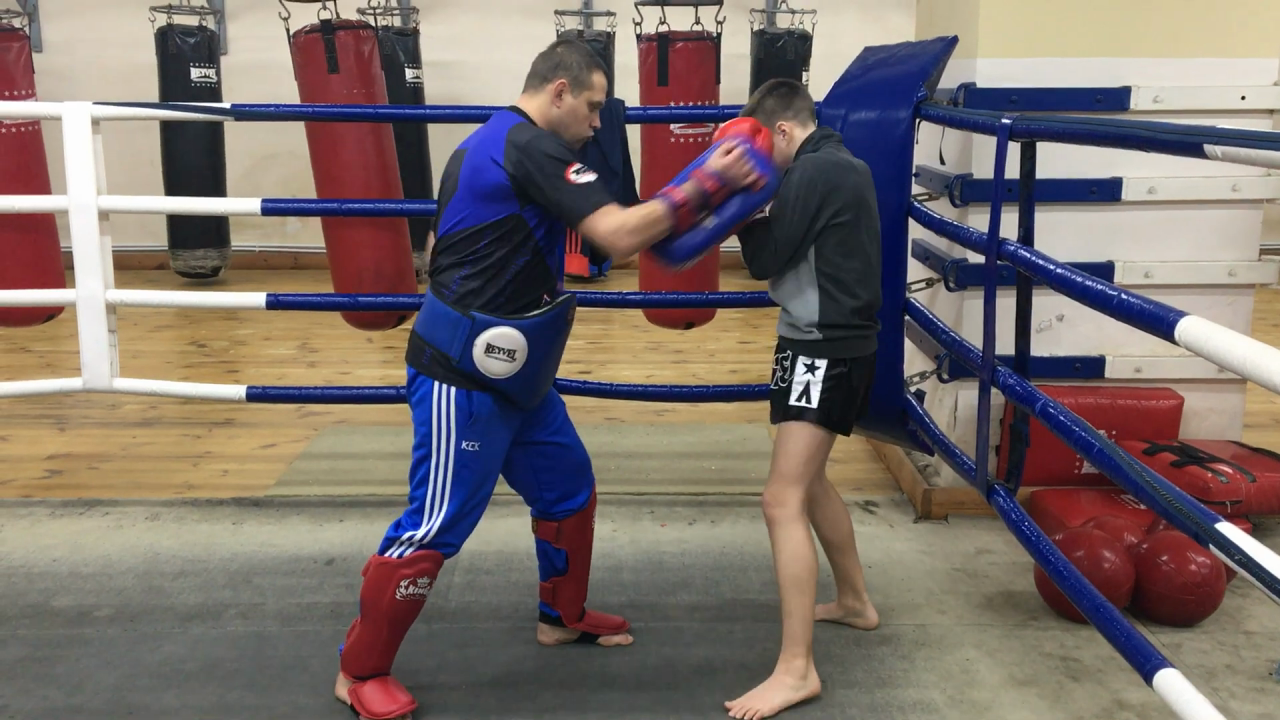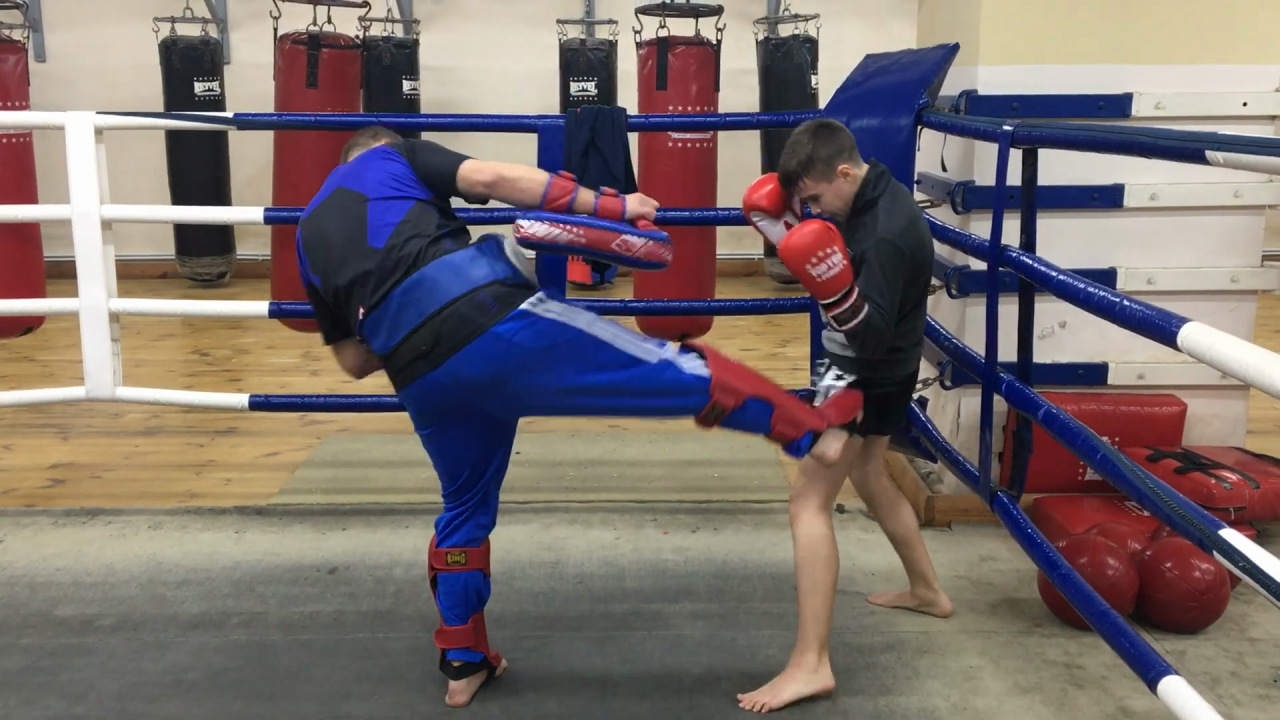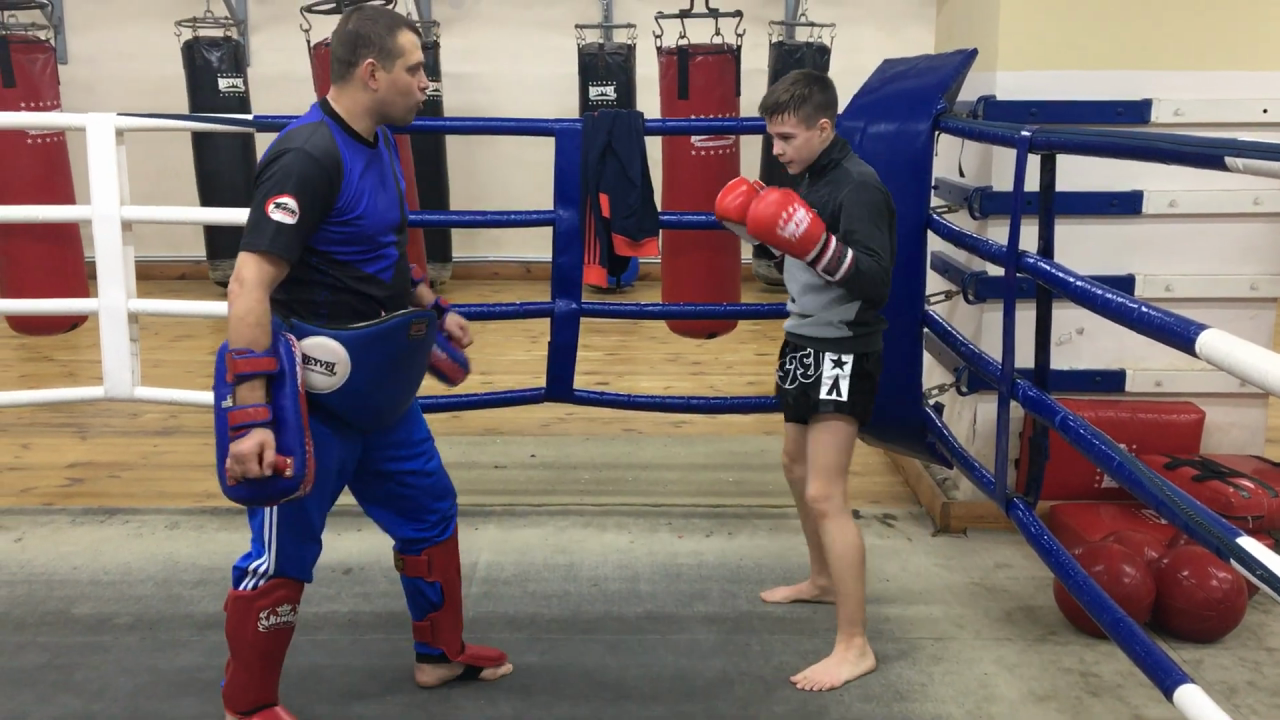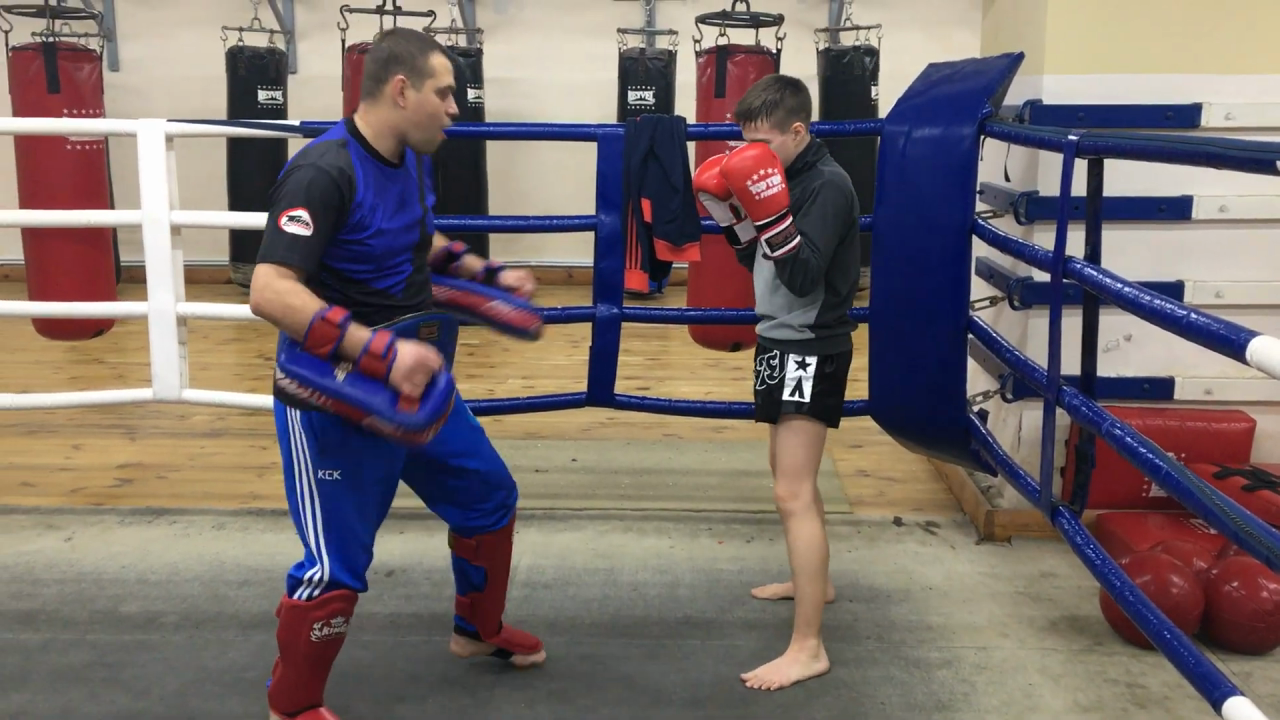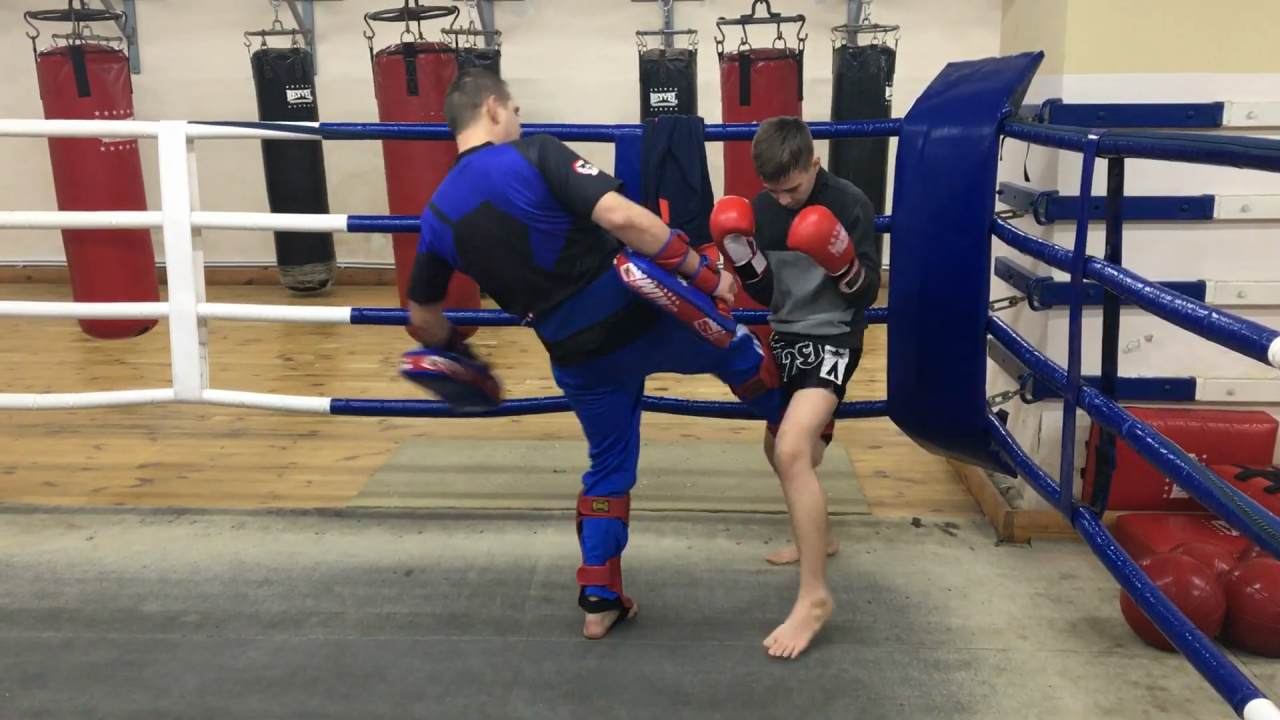
dt=1s
person 1, frame 1
left shoulder: (482, 145)
right shoulder: (534, 149)
left elbow: (443, 247)
right elbow: (616, 231)
right wrist: (709, 182)
left hip: (512, 366)
right hip: (463, 369)
left knee: (568, 489)
right knee: (437, 524)
left ankle: (563, 615)
person 1, frame 2
left shoulder: (311, 229)
right shoulder: (399, 156)
left elbow: (350, 356)
right elbow: (487, 176)
right wrist: (608, 206)
left hip: (418, 372)
right hip: (489, 322)
left knee: (465, 509)
right knee: (667, 372)
left ankle: (461, 663)
right ankle: (812, 430)
person 1, frame 3
left shoulder: (378, 143)
right shoulder: (308, 155)
right elbow: (250, 286)
left wrist: (433, 310)
right wrist: (251, 418)
left hip: (379, 384)
right hip: (312, 392)
left knee: (428, 512)
right knee: (282, 554)
left ankle: (440, 653)
person 1, frame 4
left shoulder: (411, 160)
right shoulder: (323, 172)
right elbow: (270, 292)
left wrist: (487, 271)
right wrist: (377, 349)
left hip: (413, 383)
left knee: (488, 494)
right knee: (336, 568)
left ankle: (479, 629)
person 1, frame 5
left shoulder: (437, 216)
right shoulder: (535, 154)
left elbow: (423, 315)
right elbow: (622, 215)
left wrist: (452, 348)
right wrist: (706, 272)
left hip: (573, 346)
right hip: (630, 310)
left knee: (609, 470)
right knee: (741, 349)
left ankle: (600, 603)
person 2, frame 1
left shoulder: (816, 169)
right shoulder: (843, 168)
left elbow: (765, 259)
left hip: (825, 352)
right hip: (833, 346)
left knee: (783, 502)
right knee: (810, 482)
right ankle: (854, 602)
person 2, frame 2
left shoulder: (893, 232)
right shoulder: (861, 200)
left elbow: (869, 336)
right elbow: (827, 271)
left wrist: (832, 282)
right wrist: (783, 231)
left hip: (863, 372)
right hip: (870, 370)
left knee: (809, 502)
right knee: (870, 476)
left ankle: (810, 663)
right ankle: (928, 590)
person 2, frame 3
left shoulder: (859, 185)
right shoulder: (809, 180)
left elbow: (875, 281)
left wrist: (813, 242)
right wrist: (758, 227)
left hip: (840, 355)
right hip: (804, 344)
left knee: (822, 494)
right knee: (800, 472)
left ankle: (853, 643)
right ankle: (825, 579)
person 2, frame 4
left shoulder: (828, 186)
right shoulder: (782, 180)
left elbow: (804, 277)
left wrist: (770, 208)
right wrist: (729, 215)
left hip: (809, 353)
right hip: (780, 345)
left knee: (791, 495)
right knee: (791, 473)
left ankle: (807, 646)
right ankle: (813, 578)
person 2, frame 5
left shoulder: (849, 202)
right shoulder: (766, 207)
left elbow: (862, 292)
right elbow: (765, 293)
left wrist: (840, 253)
right wrist: (739, 251)
left hip: (831, 343)
right hip: (789, 339)
left knee: (794, 452)
right knee: (779, 446)
left ankle: (813, 598)
right ankle: (818, 538)
